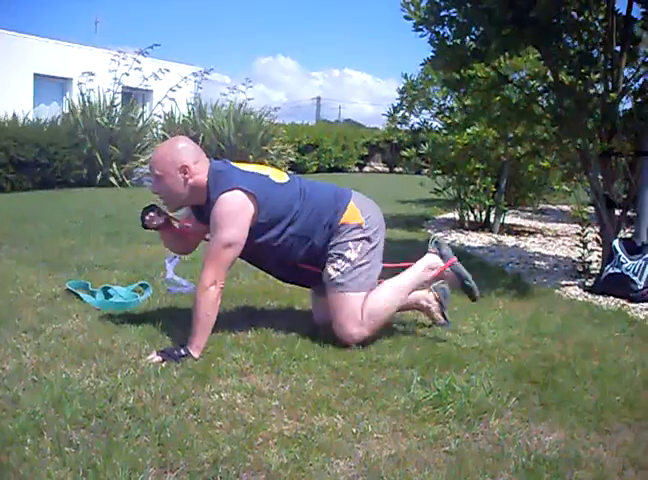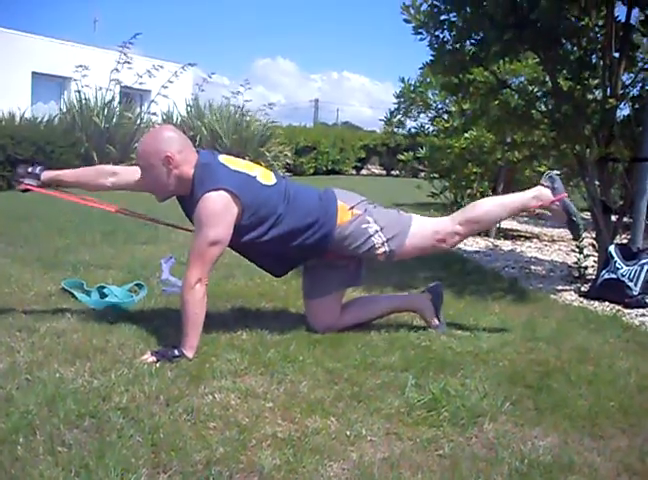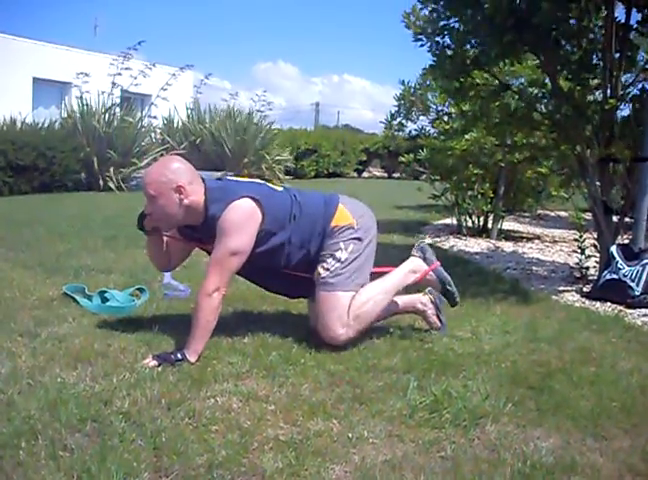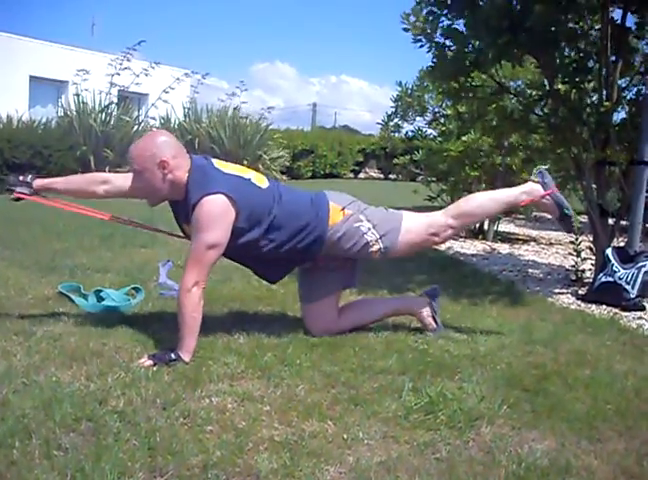
dt=0.7s
person 1, frame 1
left shoulder: (230, 200)
right shoulder: (205, 191)
left elbow: (211, 283)
right elbow: (183, 246)
left wrist: (192, 350)
right wrist: (162, 225)
left hip: (352, 221)
right hip: (339, 224)
left knee: (351, 330)
right knee: (326, 317)
left ankle: (431, 265)
right ankle: (424, 298)
person 1, frame 2
left shoulder: (213, 198)
right shoulder: (192, 167)
left elbow: (196, 281)
right elbow: (113, 177)
left wrist: (186, 350)
right wrist: (46, 176)
left hip: (344, 224)
right hip: (328, 231)
left knee: (449, 230)
right knee: (323, 322)
left ankle: (542, 194)
right ankle: (419, 300)
person 1, frame 3
left shoulder: (236, 211)
right shoulder: (190, 214)
left elbow: (213, 290)
right elbow: (164, 263)
left wrist: (188, 354)
right wrist: (151, 231)
left hip: (345, 223)
right hip: (328, 231)
left knee: (336, 332)
right knee: (329, 321)
left ankle: (415, 268)
right ankle: (420, 302)
person 1, frame 4
left shoulder: (211, 203)
right shoulder: (181, 174)
left elbow: (193, 284)
right elbow: (103, 183)
left wrist: (183, 352)
left hip: (337, 224)
right hip: (320, 237)
left knee: (441, 225)
right knee: (321, 325)
left ankle: (535, 190)
right ankle: (417, 305)
